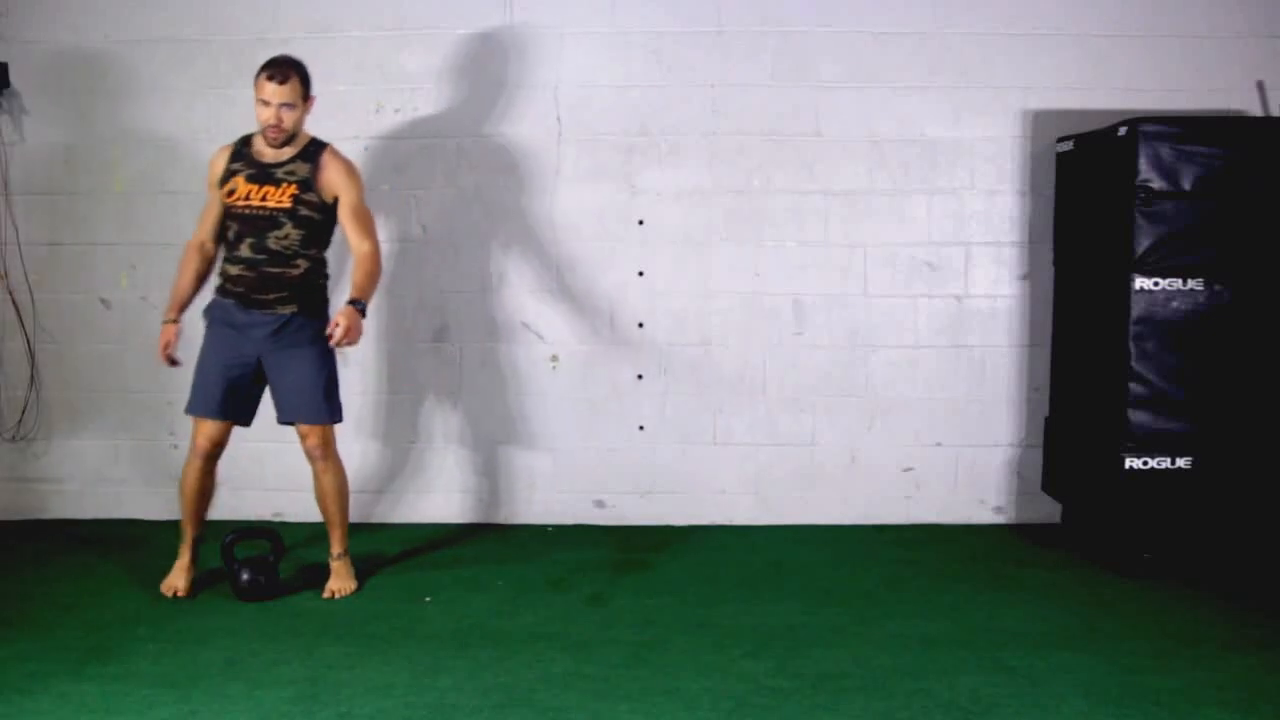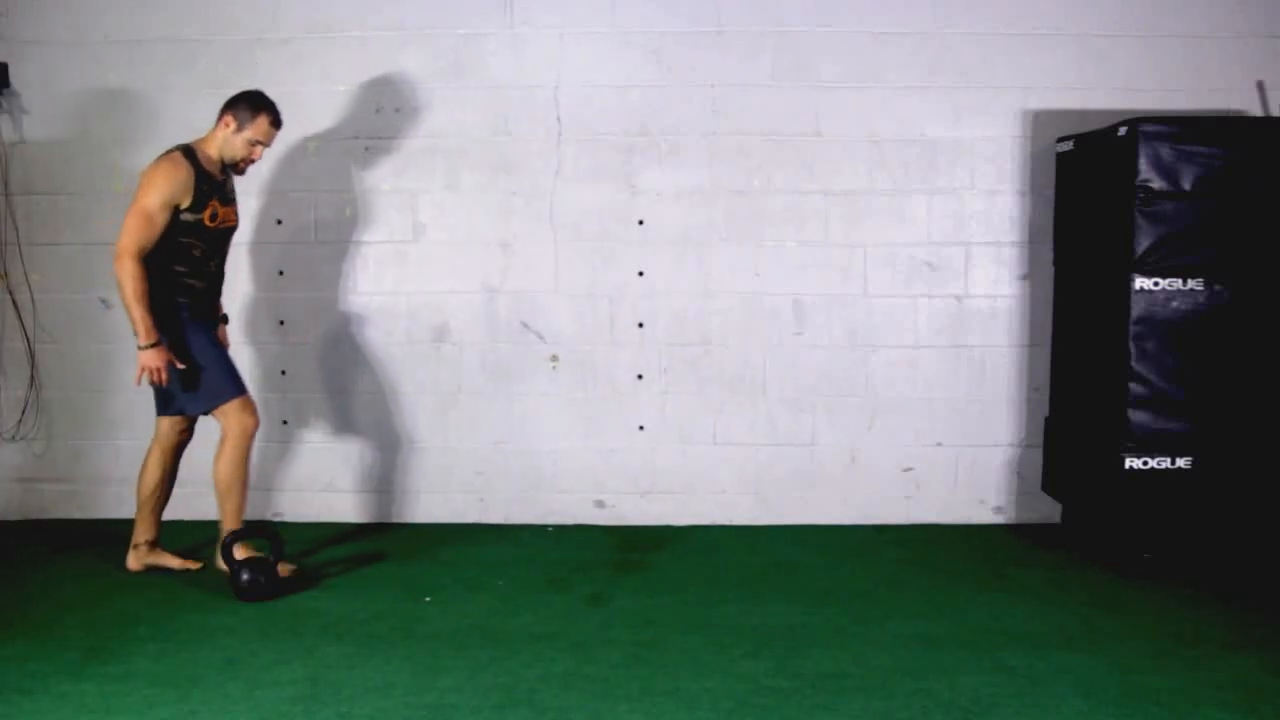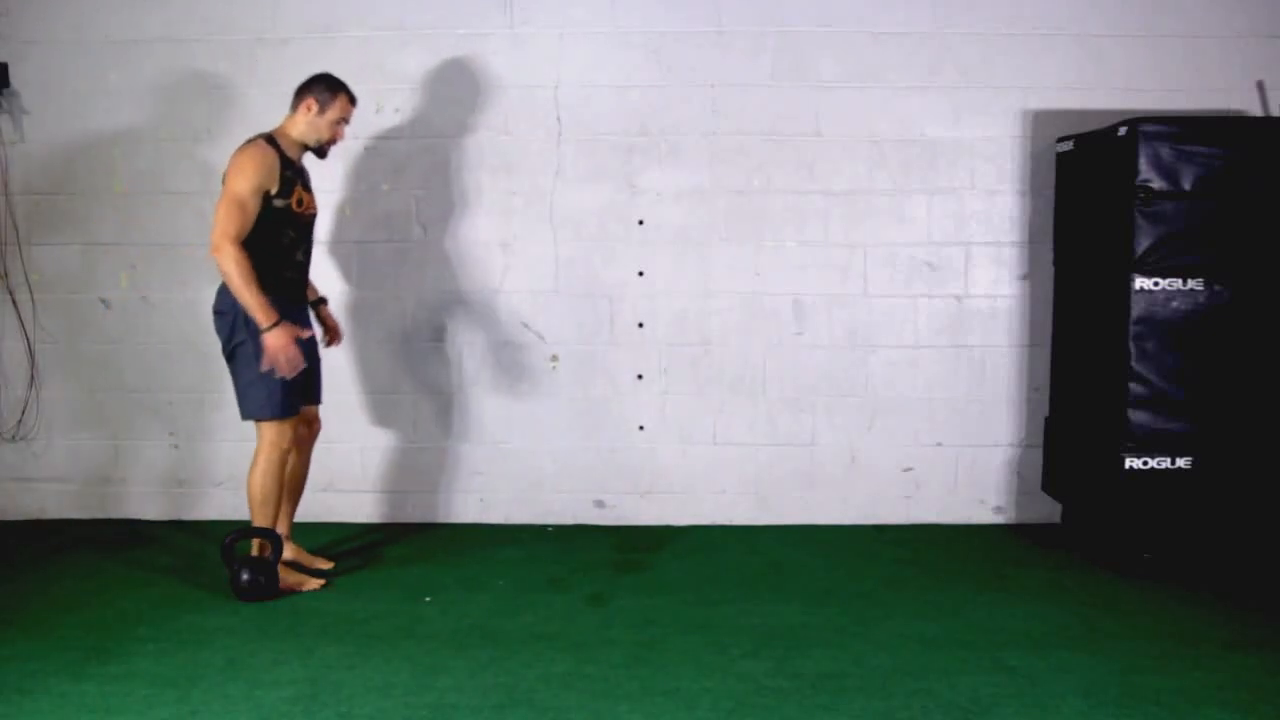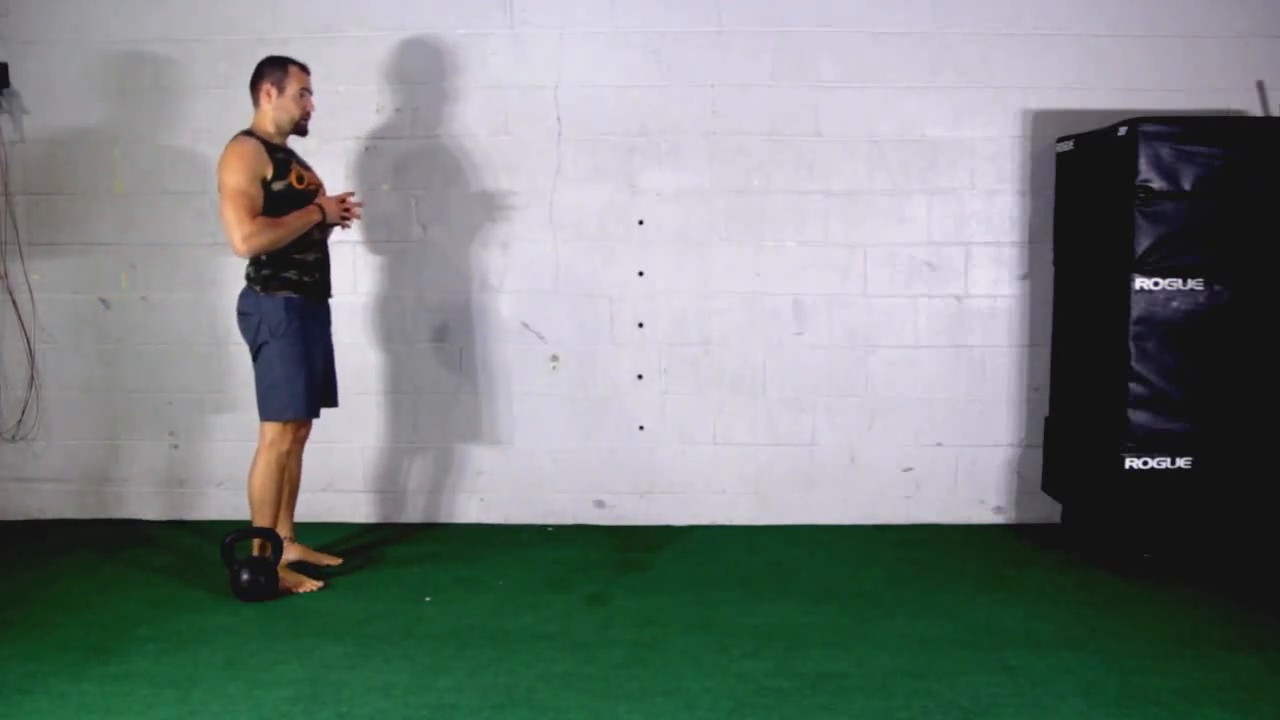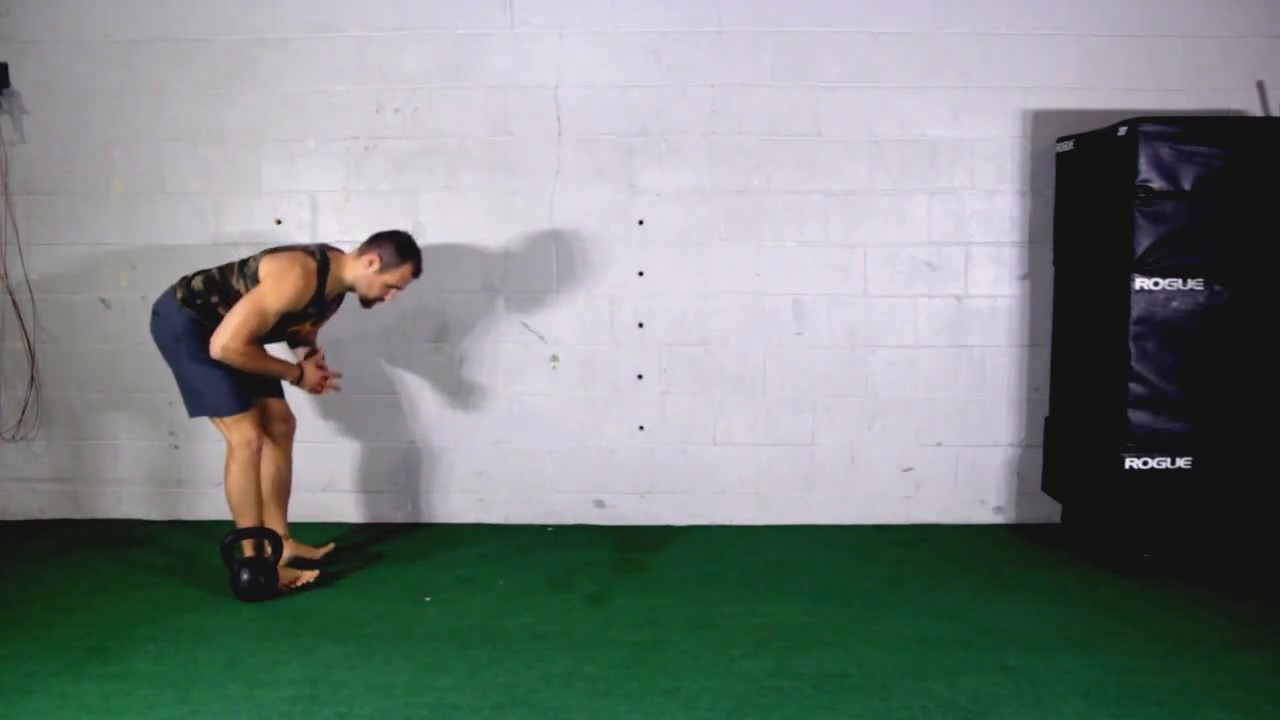
dt=1s
person 1, frame 1
left shoulder: (332, 168)
right shoulder: (227, 160)
left elbow: (366, 249)
right elbow: (203, 242)
left wrist: (355, 306)
right wrist: (173, 315)
left hip: (301, 324)
right hip: (231, 318)
left knee: (318, 446)
right knee: (204, 444)
left ankle: (340, 557)
right ankle: (188, 554)
person 1, frame 2
left shoulder: (225, 178)
right shoulder: (173, 172)
right elbow: (127, 256)
left wrist: (218, 317)
right wrist: (148, 340)
left hip: (194, 318)
right hip: (171, 319)
left knee: (174, 432)
right knee: (241, 419)
left ankle: (143, 546)
right ankle: (234, 544)
person 1, frame 3
left shoulder: (297, 167)
right shoulder: (258, 159)
right elbow: (225, 246)
left wrist: (318, 305)
right wrist: (271, 325)
left hip: (287, 312)
right hip: (254, 316)
left knee: (305, 426)
right knee: (277, 435)
left ankle: (283, 542)
right ankle: (258, 560)
person 1, frame 4
left shoulder: (286, 155)
right shoulder: (245, 153)
right elbow: (246, 238)
left wrist: (331, 214)
right wrist: (317, 212)
left hip: (308, 305)
right hip: (277, 307)
left knee: (298, 432)
right knee: (279, 436)
left ankle: (285, 543)
right ankle: (261, 561)
person 1, frame 5
left shoulder: (337, 280)
right shoulder: (298, 276)
left elbow: (301, 326)
right elbow: (225, 345)
left wrist: (311, 357)
right wrist: (296, 374)
left hip: (226, 322)
right hip: (185, 320)
left knee: (279, 425)
right knee: (247, 435)
left ankle: (280, 542)
